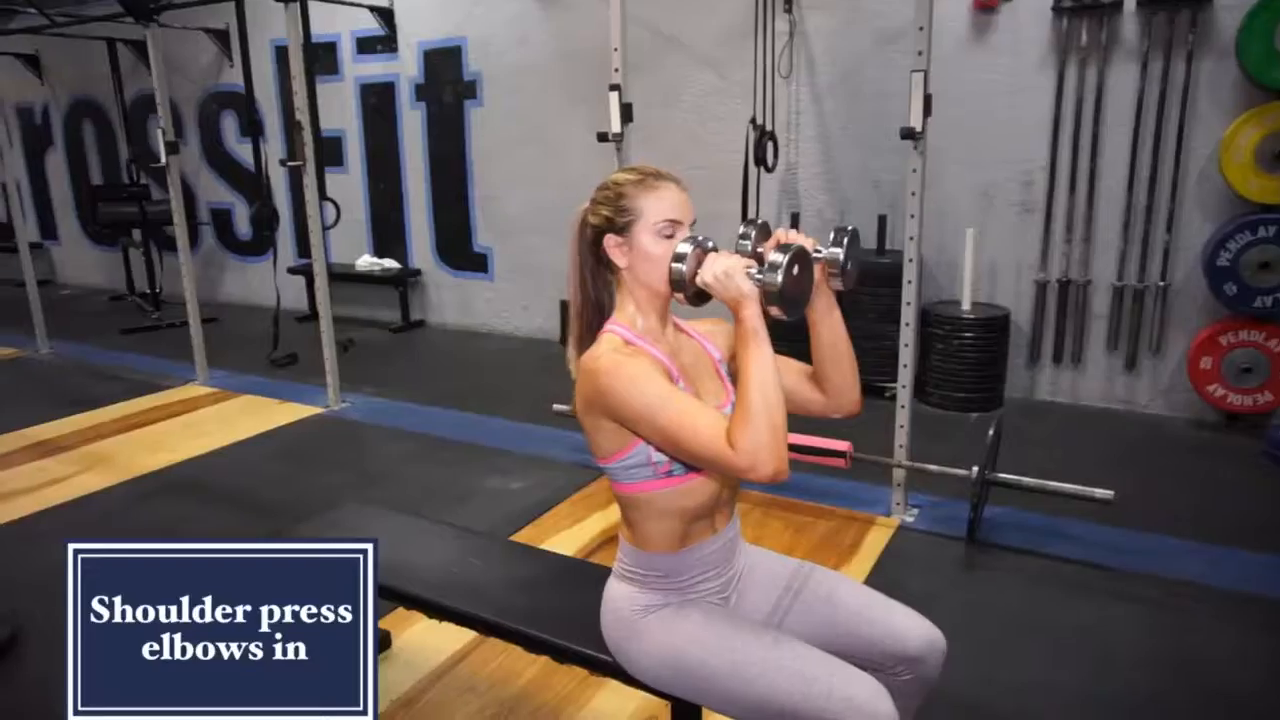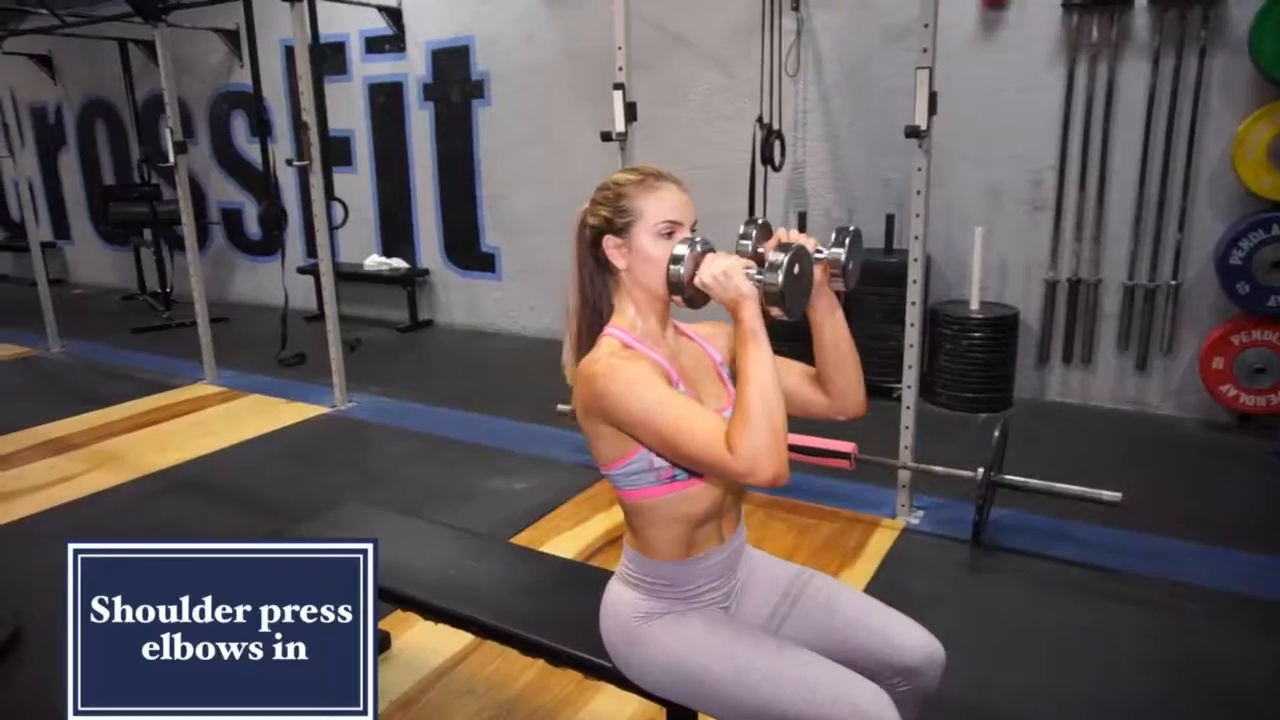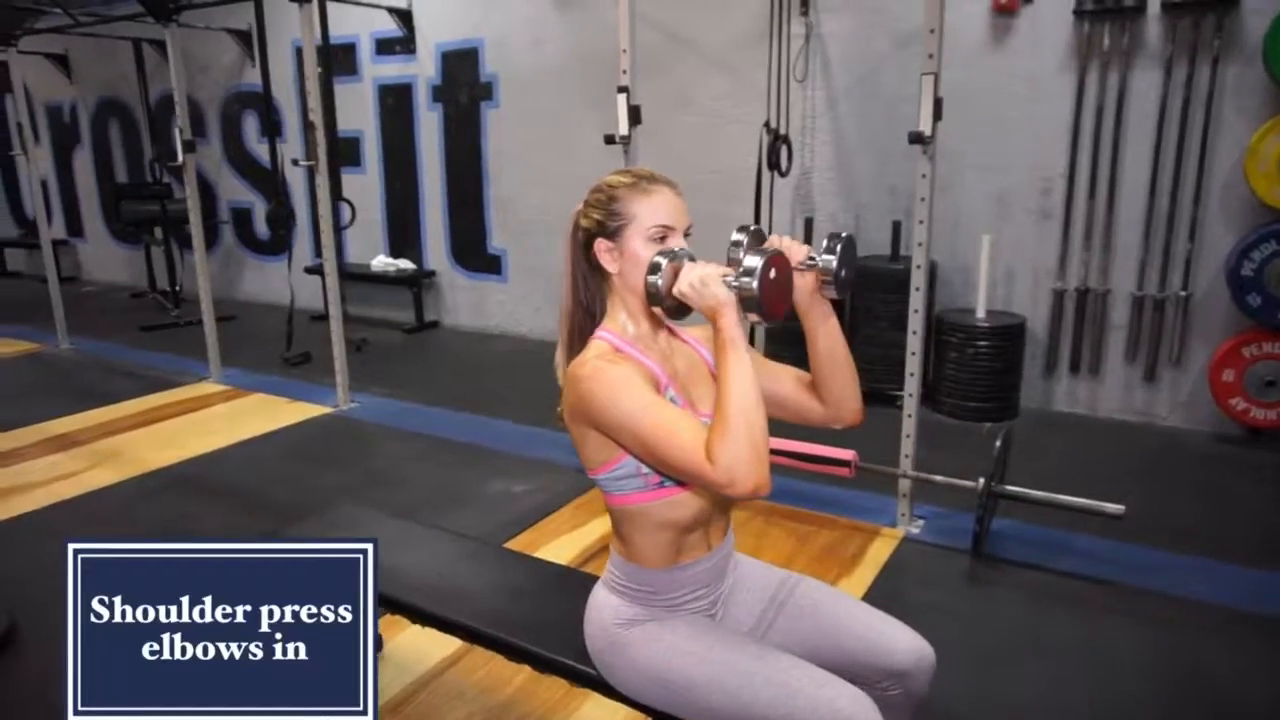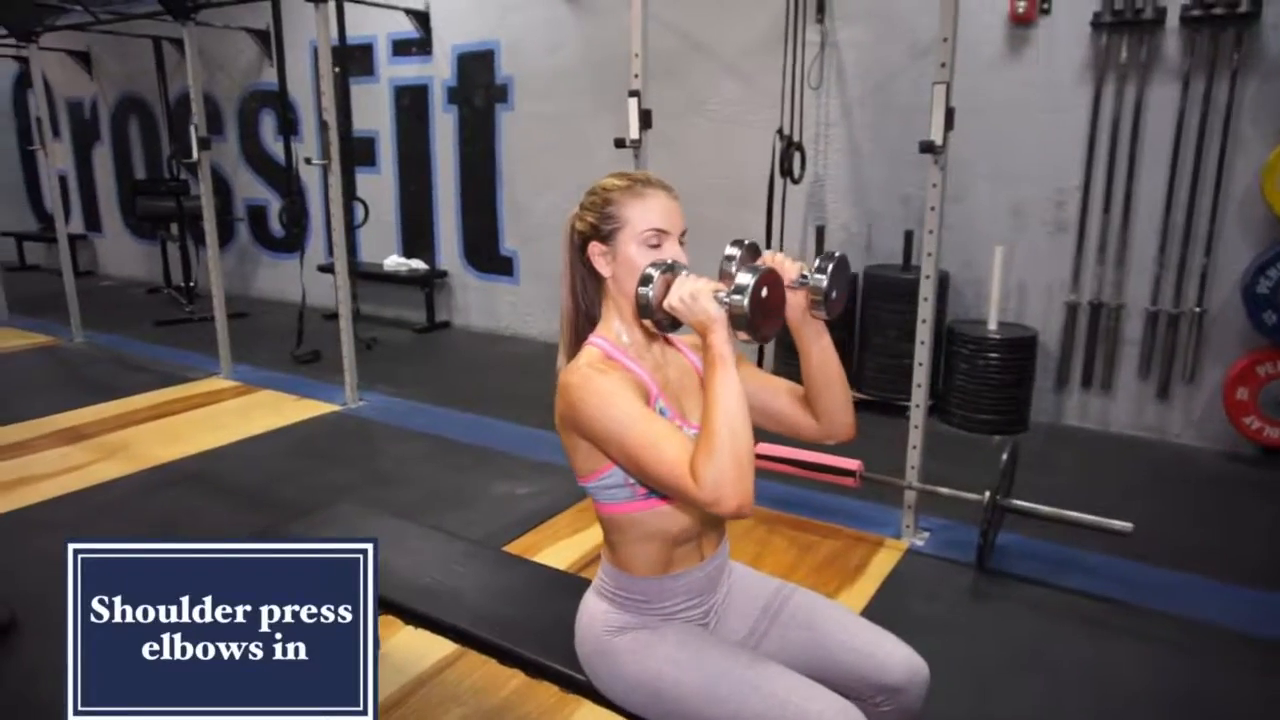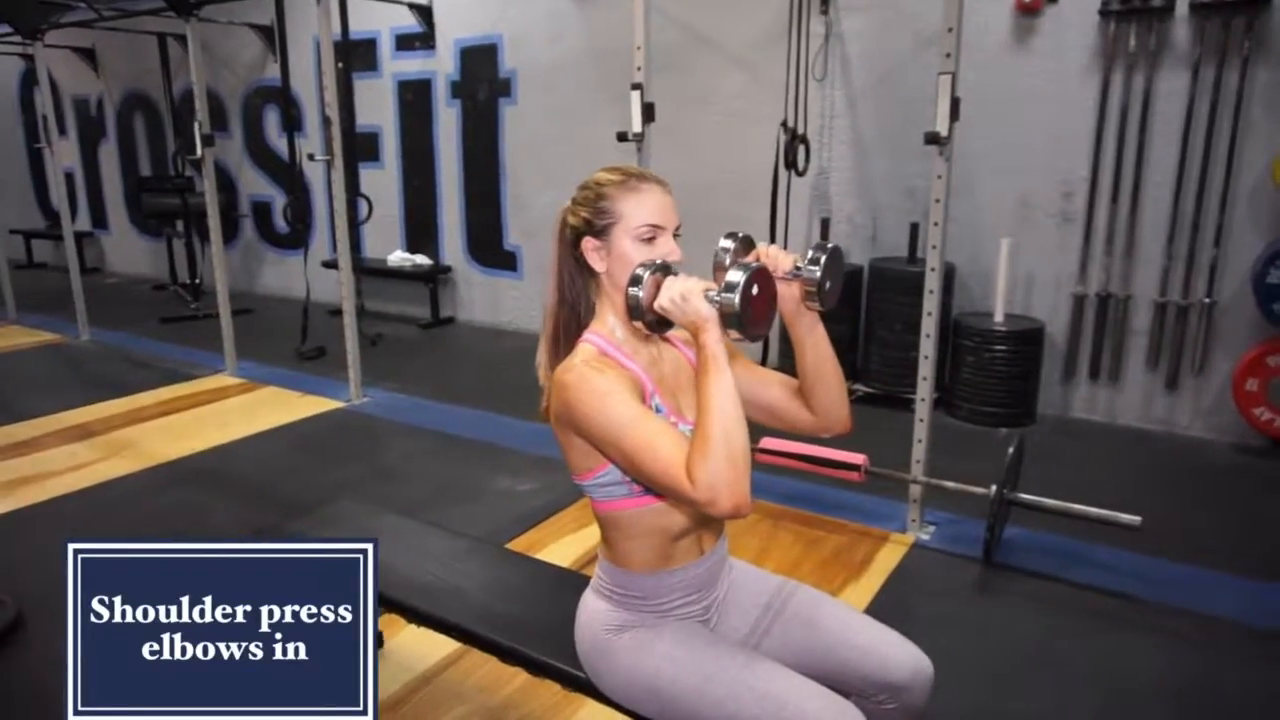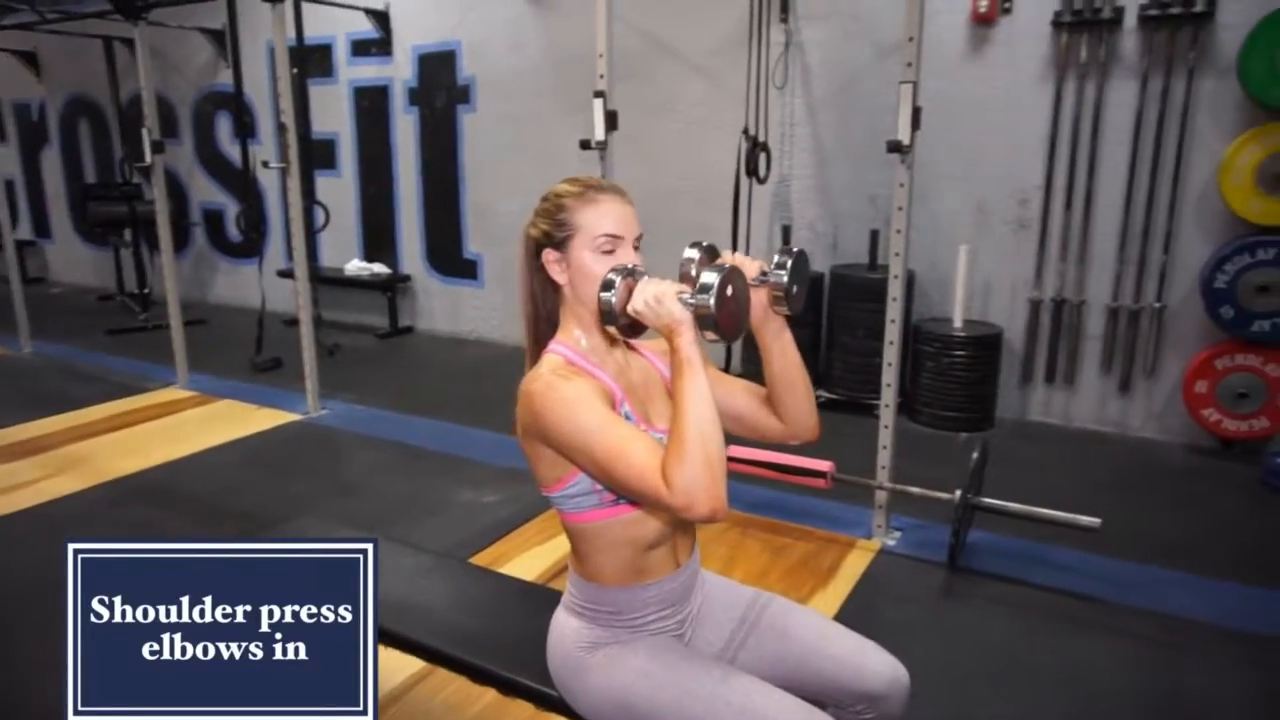
dt=0.4s
person 1, frame 1
left shoulder: (705, 337)
right shoulder: (611, 366)
left elbow: (839, 399)
right elbow: (762, 460)
left wrist: (816, 293)
right wrist: (748, 311)
left hip: (733, 570)
right hip: (662, 607)
left knee: (918, 649)
person 1, frame 2
left shoulder: (708, 341)
right shoulder: (609, 370)
left elbow: (844, 401)
right elbow: (761, 465)
left wrist: (817, 294)
right wrist: (747, 312)
left hip: (738, 575)
right hip: (662, 613)
left knee: (917, 661)
person 1, frame 3
left shoulder: (698, 345)
right shoulder: (599, 373)
left elbow: (840, 409)
right elbow: (743, 476)
left wrist: (810, 301)
right wrist: (727, 321)
left hip: (727, 583)
right hip: (648, 620)
left knee: (908, 663)
person 1, frame 4
left shoulder: (692, 353)
right shoulder: (590, 381)
left elbow: (833, 425)
right elbow: (727, 494)
left wrist: (802, 319)
right wrist: (717, 337)
left hip: (720, 591)
right hip: (640, 628)
person 1, frame 5
left shoulder: (687, 347)
right shoulder: (585, 378)
left elbow: (828, 417)
right elbow: (724, 493)
left wrist: (796, 311)
right wrist: (709, 335)
left hip: (722, 587)
right hip: (640, 624)
left knee: (905, 676)
person 1, frame 6
left shoulder: (654, 357)
right shoulder: (553, 388)
left elbow: (797, 425)
right elbow: (700, 498)
left wrist: (764, 319)
right wrist: (684, 337)
left hip: (694, 602)
right hip: (613, 641)
